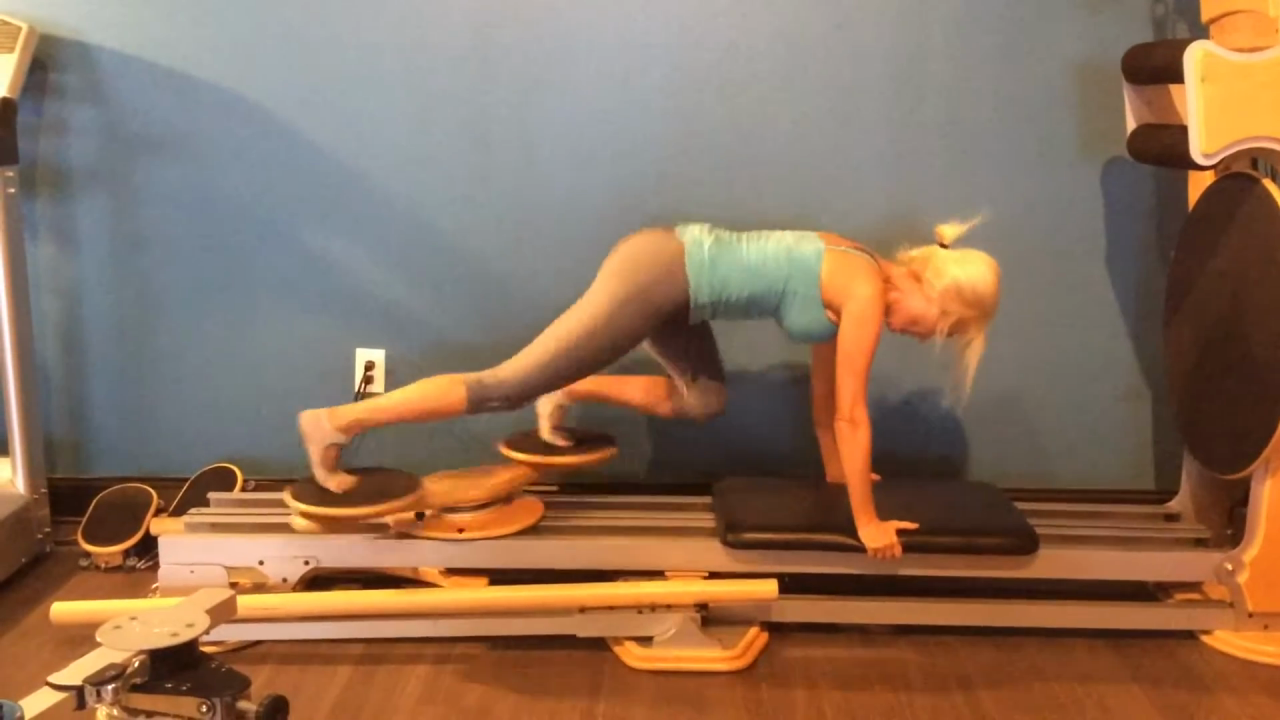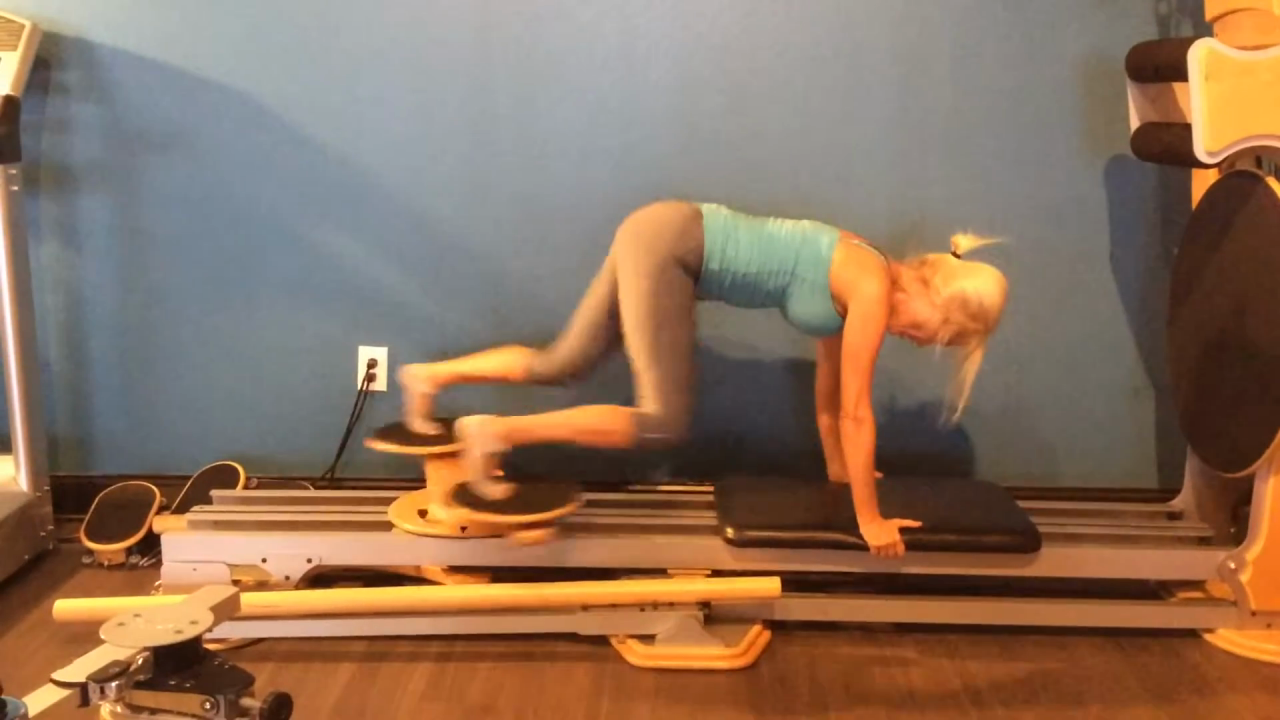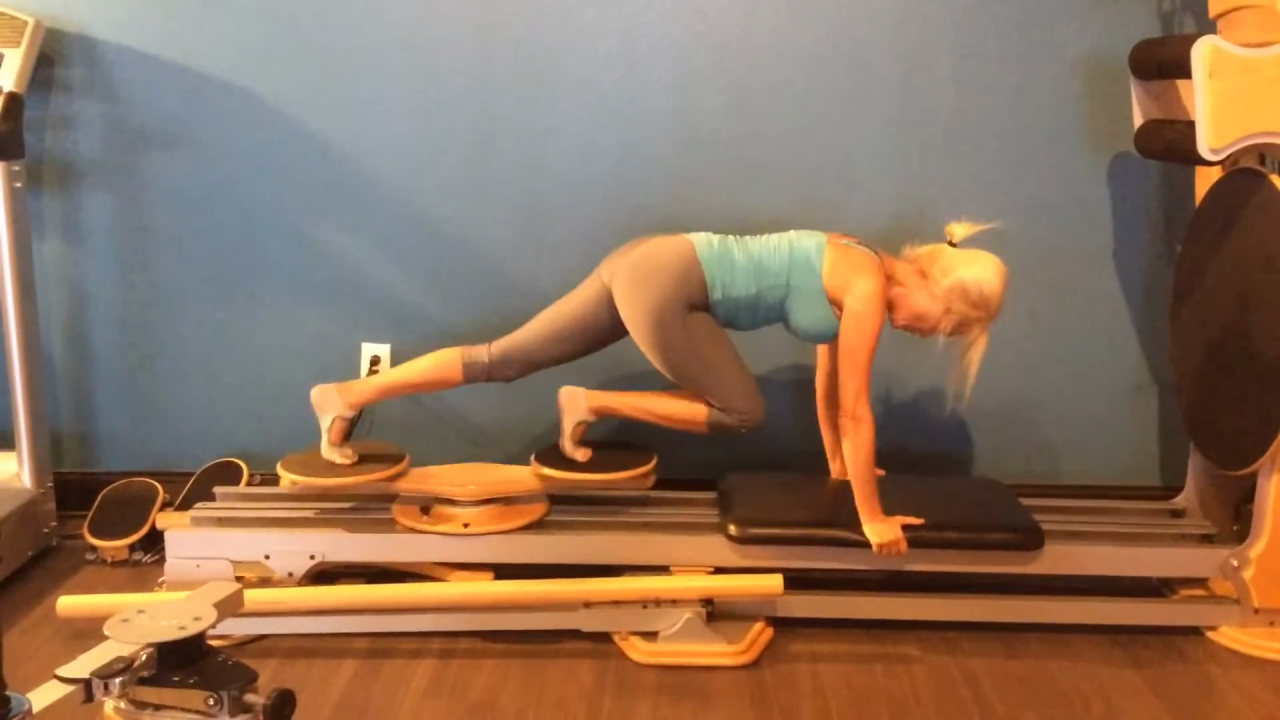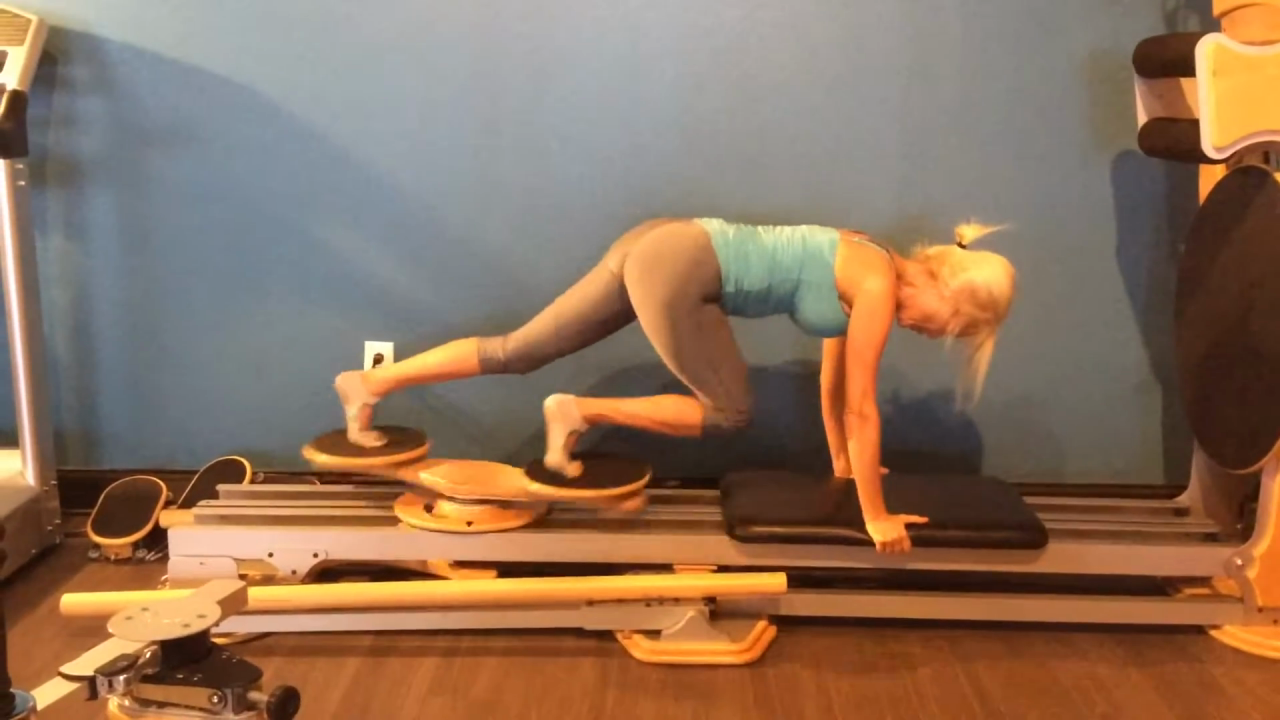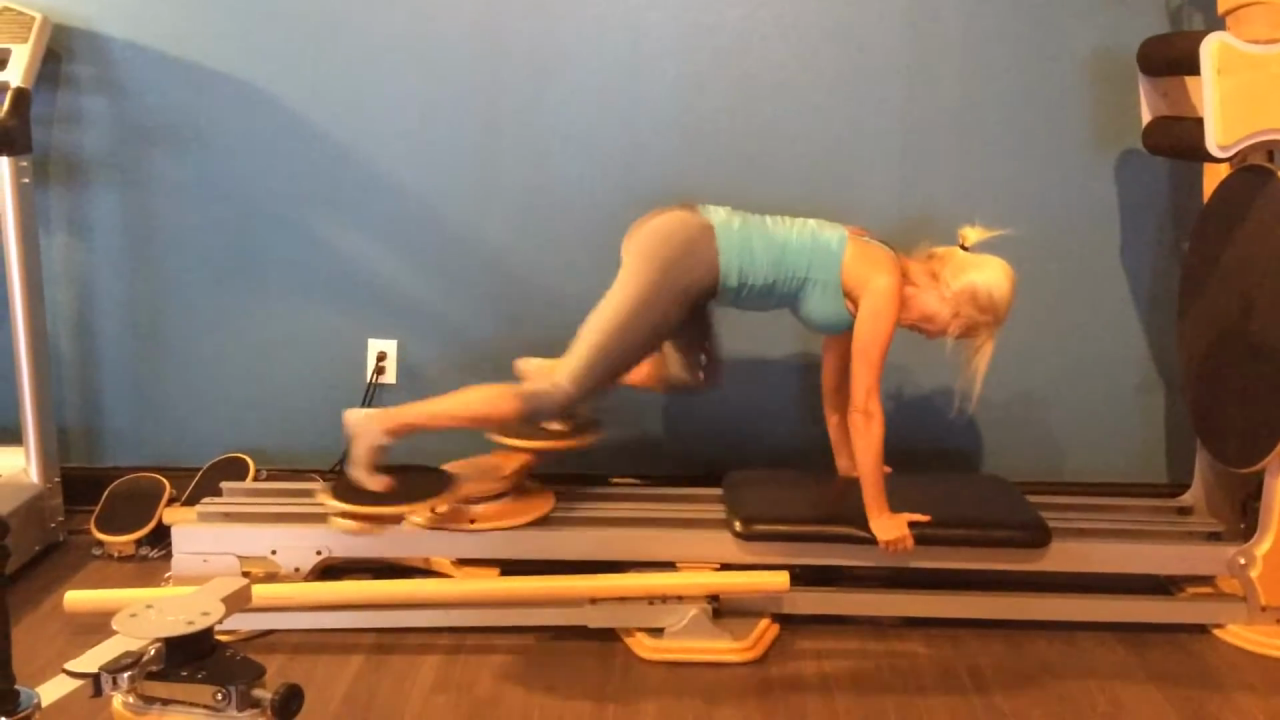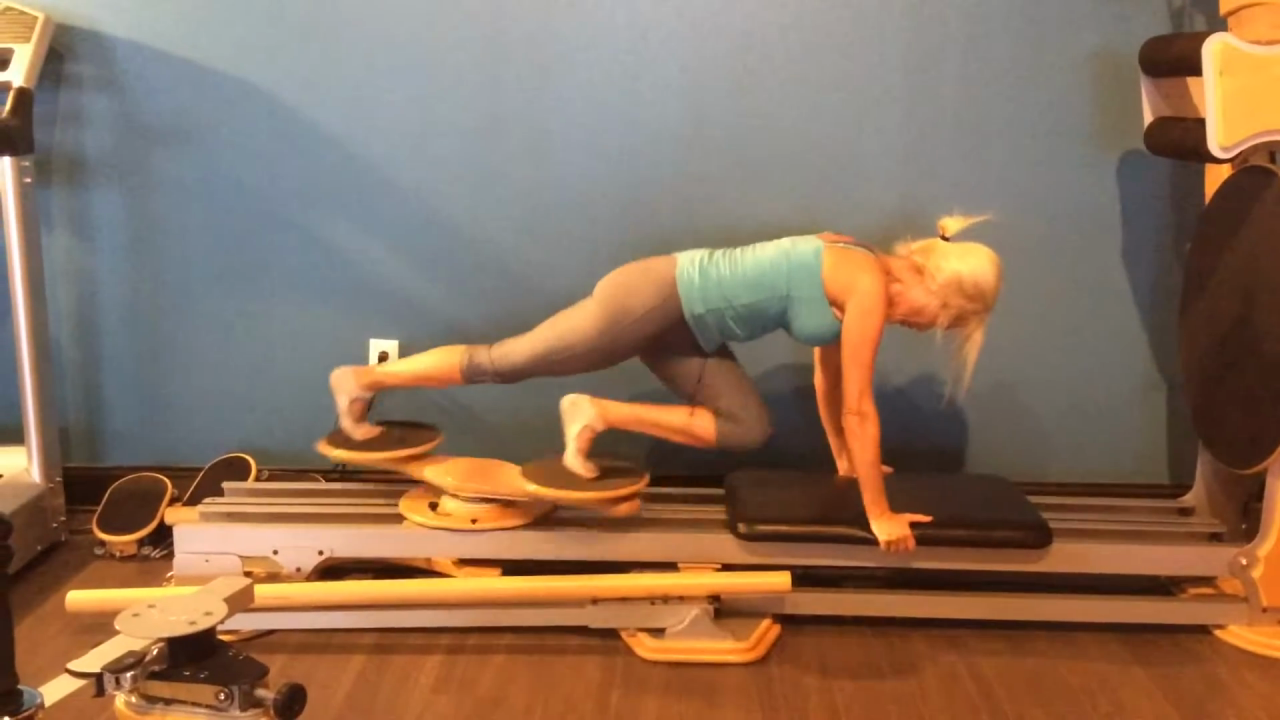
dt=0.4s
person 1, frame 1
left shoulder: (853, 273)
right shoulder: (867, 292)
left elbow: (824, 388)
right elbow: (850, 415)
left wrist: (836, 471)
right wrist: (866, 520)
left hip: (668, 262)
right hip: (655, 276)
left knee: (705, 400)
right knee: (507, 385)
left ankle: (571, 387)
right ankle: (335, 420)
person 1, frame 2
left shoulder: (855, 284)
right shoulder: (874, 289)
left elbow: (827, 392)
right elbow: (855, 412)
left wrist: (839, 474)
right wrist: (869, 519)
left hip: (663, 235)
right hip: (668, 242)
left knee: (560, 366)
right knee: (664, 424)
left ankle: (431, 378)
right ankle: (497, 432)
person 1, frame 3
left shoulder: (857, 273)
right shoulder: (870, 288)
left elbow: (826, 388)
right elbow: (853, 412)
left wrist: (840, 470)
right wrist: (872, 516)
left hip: (645, 265)
right hip: (664, 285)
left knee: (500, 359)
right knee: (743, 413)
left ankle: (343, 396)
right ankle: (591, 403)
person 1, frame 4
left shoulder: (864, 272)
right shoulder: (881, 286)
left elbow: (832, 381)
right elbow: (860, 409)
left wrist: (842, 465)
right wrist: (876, 516)
left hip: (660, 243)
right hip: (677, 270)
left knee: (516, 350)
right knee: (730, 413)
left ankle: (368, 384)
right ankle: (581, 411)
person 1, frame 5
left shoulder: (860, 278)
right shoulder: (888, 285)
left elbow: (834, 378)
right elbow: (864, 407)
left wrist: (847, 465)
right wrist: (879, 515)
left hip: (673, 233)
right hip: (679, 254)
left knee: (694, 373)
right knee: (564, 394)
left ankle: (543, 371)
right ankle: (385, 424)
person 1, frame 6
left shoulder: (856, 275)
right shoulder: (869, 286)
left elbow: (827, 378)
right elbow: (858, 409)
left wrist: (847, 466)
right wrist: (880, 514)
left hip: (681, 311)
right hip: (652, 304)
left knee: (748, 430)
right knee: (499, 363)
left ankle: (600, 417)
right ankle: (361, 380)
